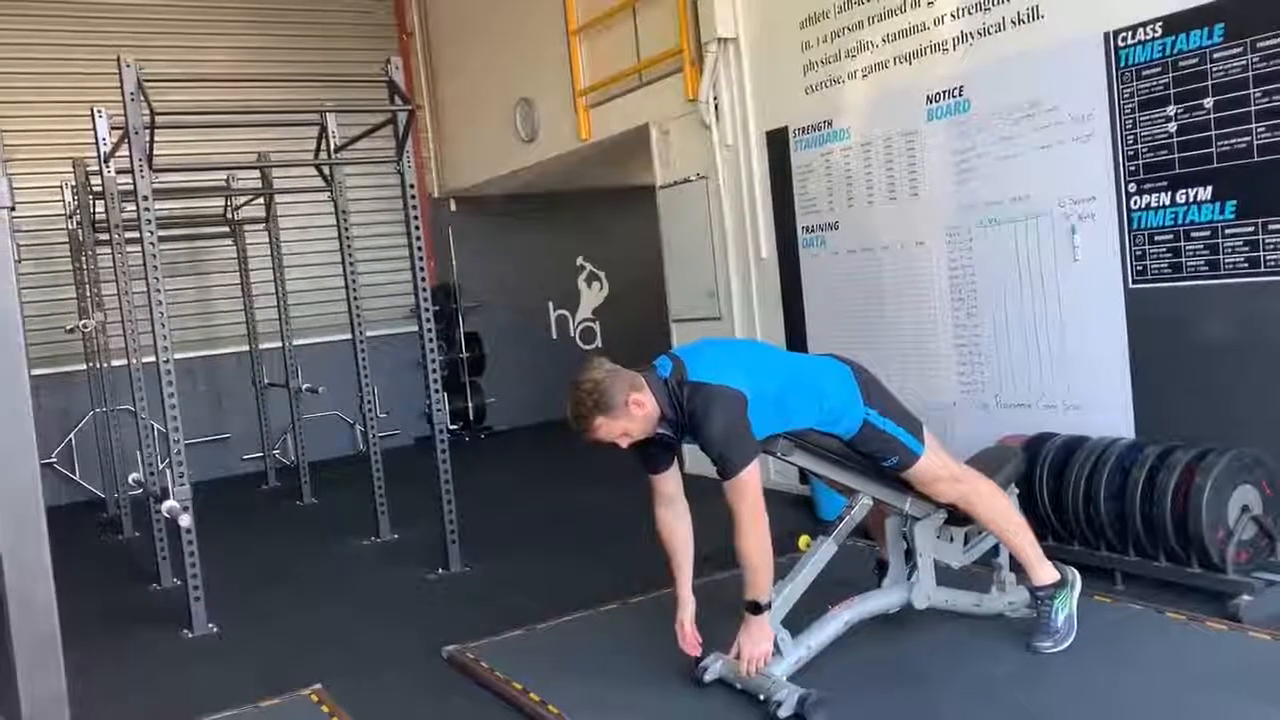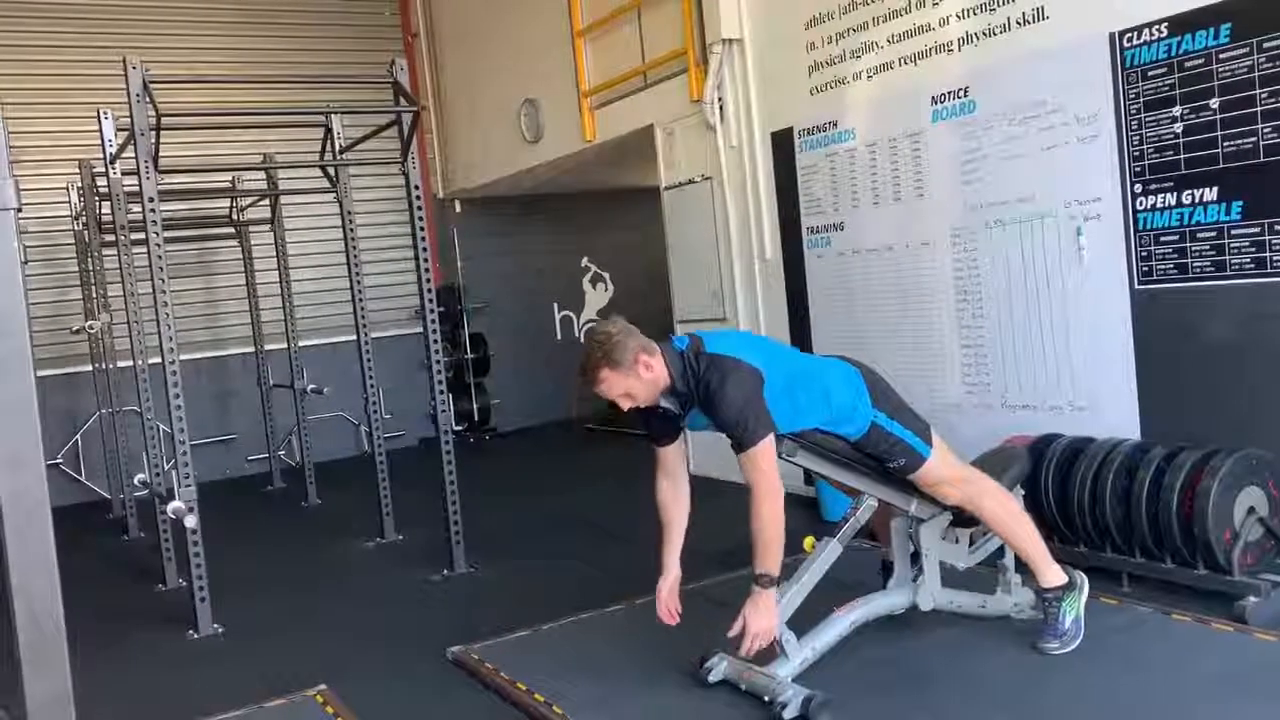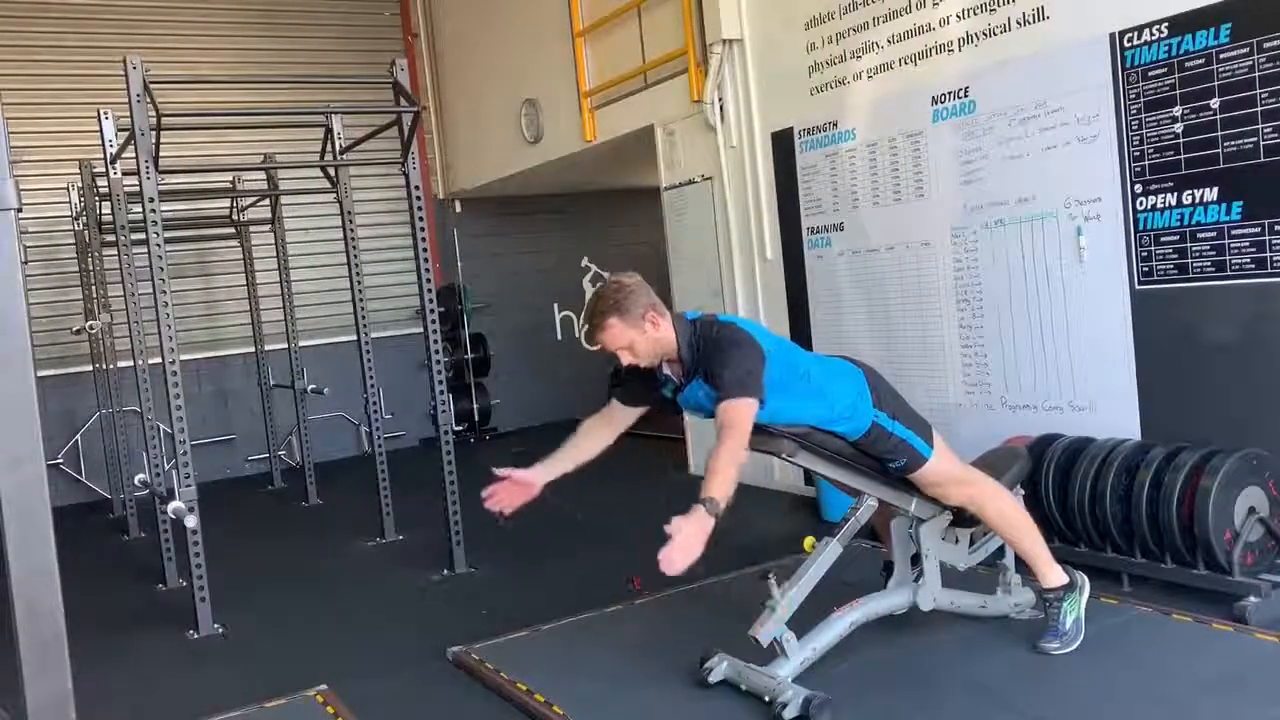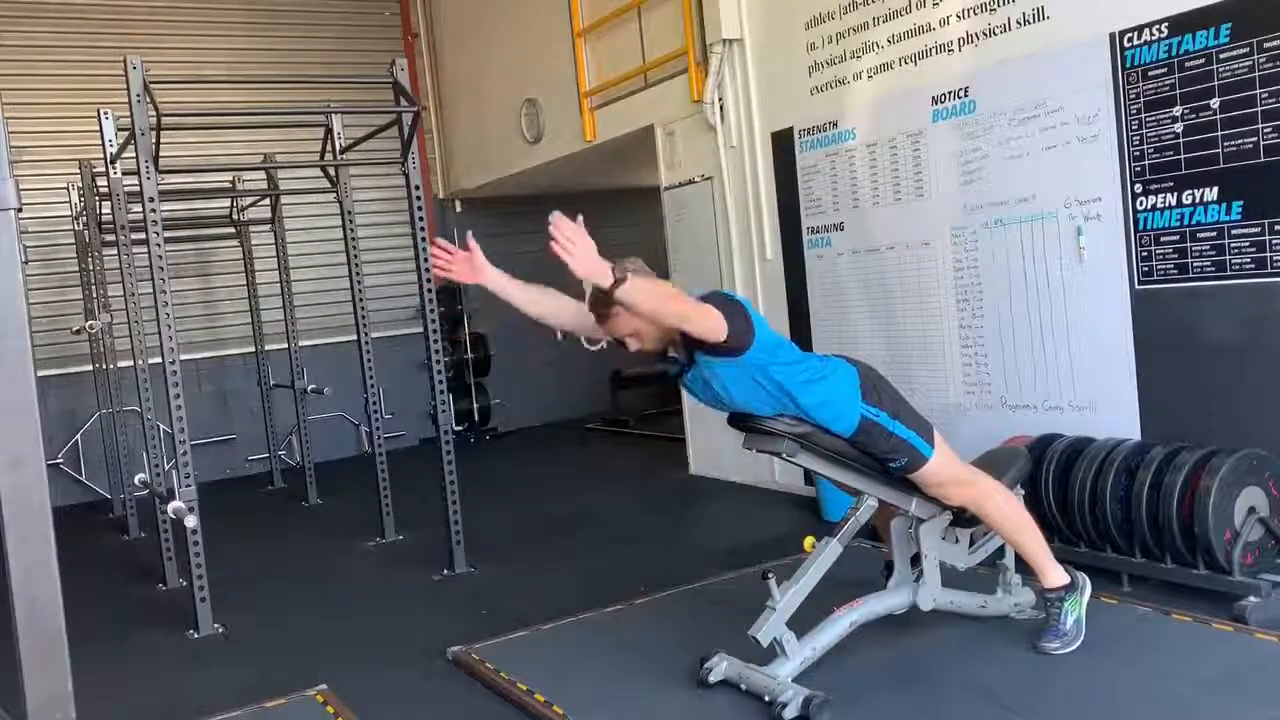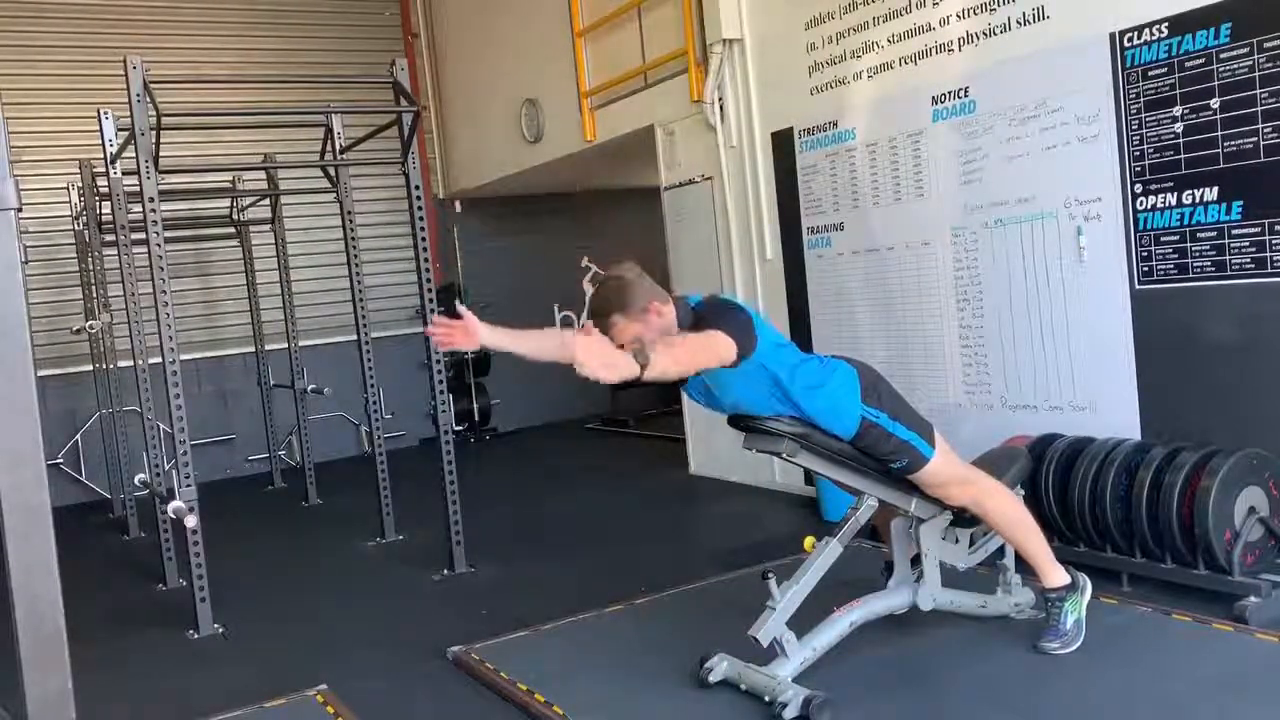
dt=1s
person 1, frame 1
left shoulder: (711, 406)
right shoulder: (648, 401)
left elbow: (750, 518)
right elbow: (670, 503)
left wrist: (756, 617)
right wrist: (685, 597)
left hip: (843, 397)
right hip: (809, 412)
left knee: (945, 481)
left ankle: (1051, 582)
person 1, frame 2
left shoulder: (724, 380)
right shoulder: (655, 390)
left elbow: (766, 492)
right elbow: (671, 475)
left wrist: (764, 593)
right wrist: (671, 567)
left hip: (851, 401)
right hip: (814, 419)
left knee: (954, 484)
left ankle: (1058, 585)
person 1, frame 3
left shoulder: (726, 344)
right shoulder: (657, 366)
left elbow: (734, 437)
right elbow: (607, 422)
left wrist: (703, 517)
right wrist: (539, 476)
left hip: (858, 403)
right hip: (816, 423)
left knee: (956, 486)
left ankle: (1060, 585)
person 1, frame 4
left shoulder: (721, 315)
right shoulder: (661, 334)
left elbow: (678, 307)
right elbow: (568, 313)
left wrist: (605, 275)
right wrist: (489, 276)
left hip: (852, 401)
right hip: (818, 425)
left knee: (957, 485)
left ankle: (1061, 585)
person 1, frame 5
left shoulder: (719, 318)
right shoulder: (649, 334)
left elbow: (697, 354)
right elbow: (573, 345)
left wrist: (632, 367)
right wrist: (490, 335)
left hip: (852, 402)
right hip: (819, 422)
left knee: (957, 485)
left ankle: (1062, 588)
right ankle: (915, 569)
